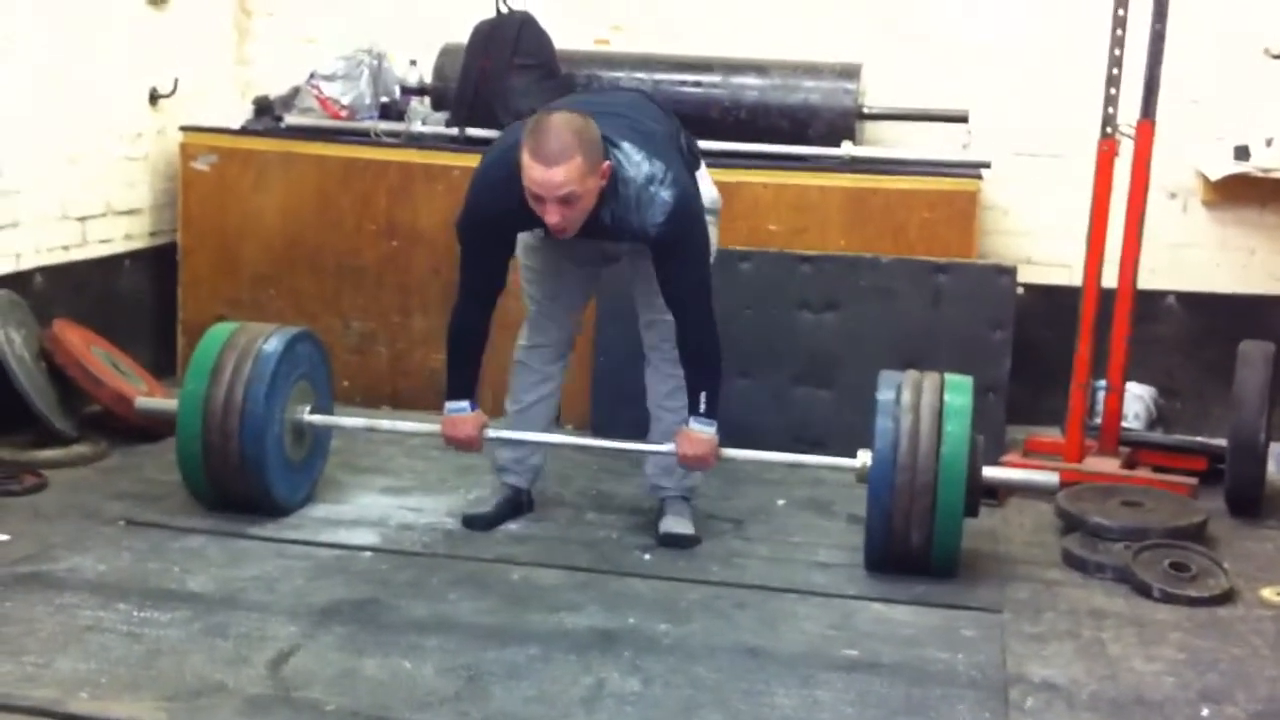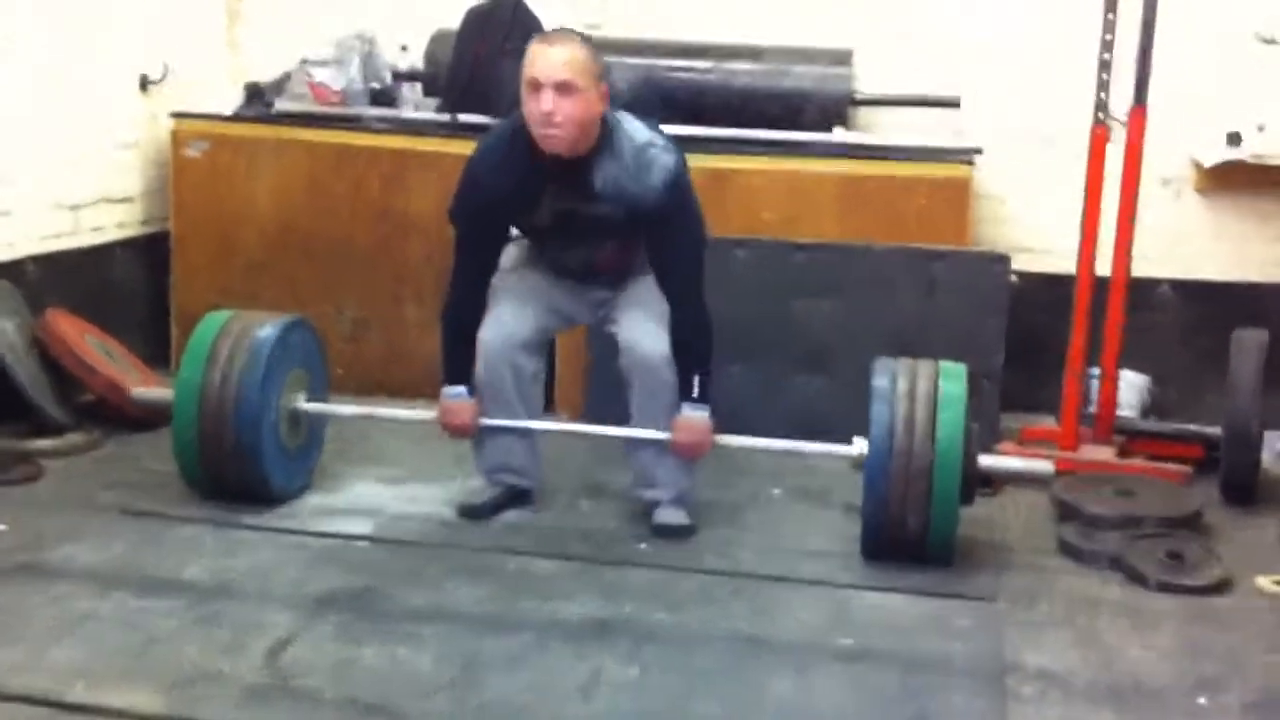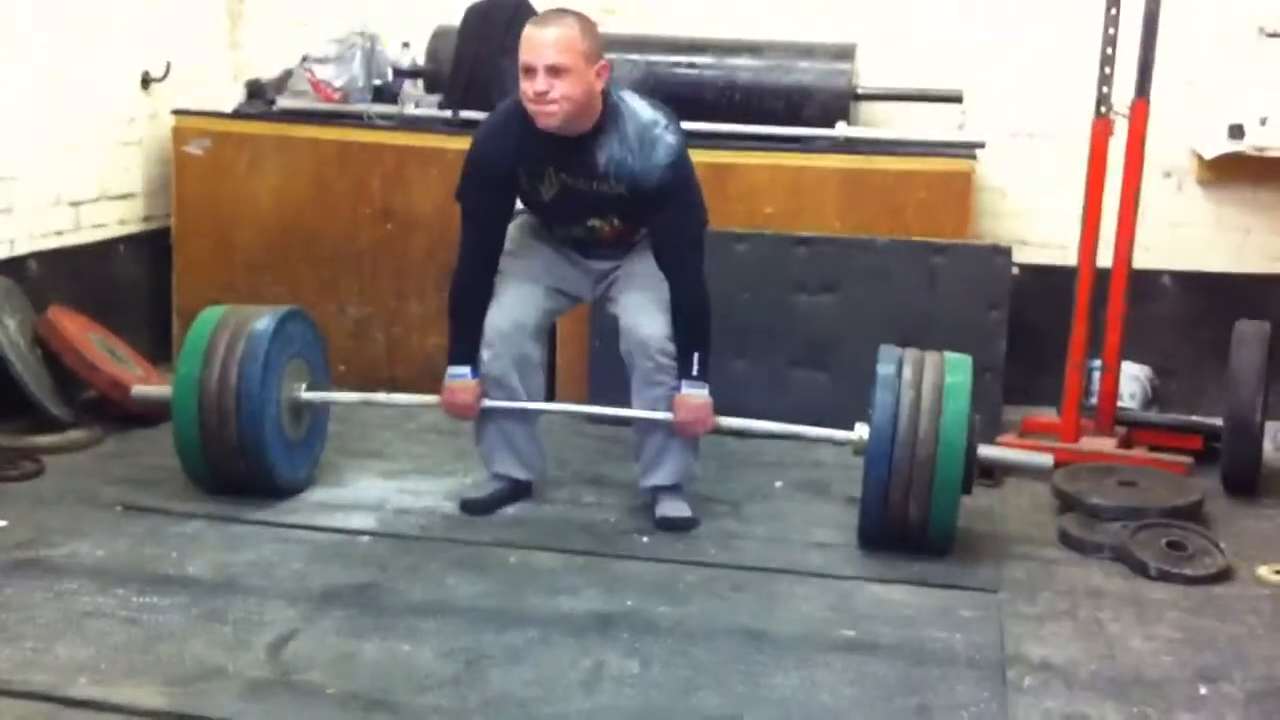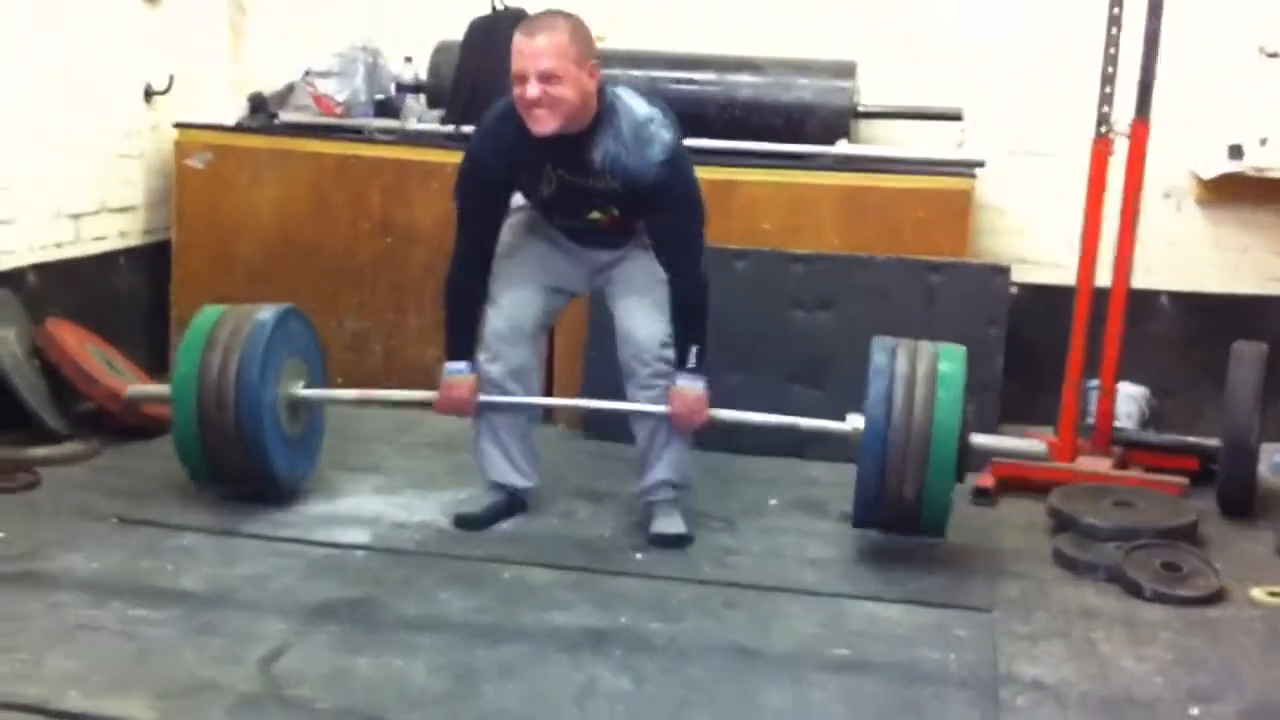
dt=0.5s
person 1, frame 1
left shoulder: (664, 193)
right shoulder: (499, 178)
left elbow: (694, 311)
right elbow: (476, 296)
left wrist: (702, 420)
right wrist: (460, 402)
left knee: (669, 335)
right knee: (543, 333)
left ankle: (674, 494)
right ankle: (515, 483)
person 1, frame 2
left shoulder: (650, 164)
right shoulder: (496, 160)
left elbow: (685, 289)
right elbow: (471, 274)
left wrist: (694, 404)
right wrist: (457, 388)
left hip: (639, 274)
right hip: (545, 267)
left knee: (652, 352)
right knee: (498, 342)
left ankle: (665, 493)
right ankle: (509, 479)
person 1, frame 3
left shoulder: (652, 142)
right shoulder: (500, 137)
left elbow: (685, 267)
right elbow: (477, 255)
left wrist: (694, 381)
right wrist: (460, 366)
left hip: (640, 248)
right hip: (547, 240)
left knee: (653, 338)
right knee: (504, 329)
left ankle: (666, 485)
right ankle: (511, 472)
person 1, frame 4
left shoulder: (649, 139)
right shoulder: (498, 135)
left elbow: (683, 260)
right elbow: (473, 250)
left wrist: (691, 374)
right wrist: (458, 362)
left hip: (638, 241)
right hip: (546, 230)
left knee: (650, 347)
right knee: (505, 336)
left ankle: (664, 499)
right ankle: (507, 487)
